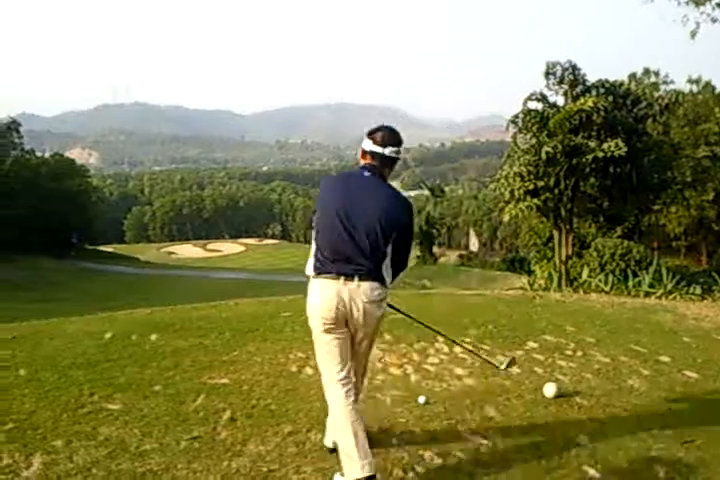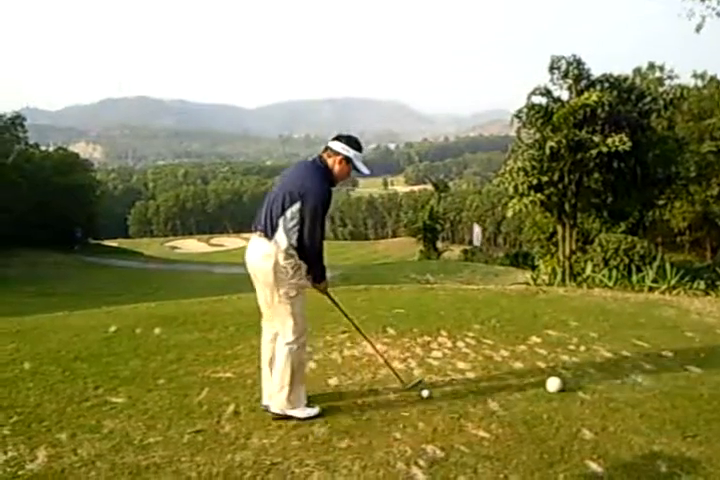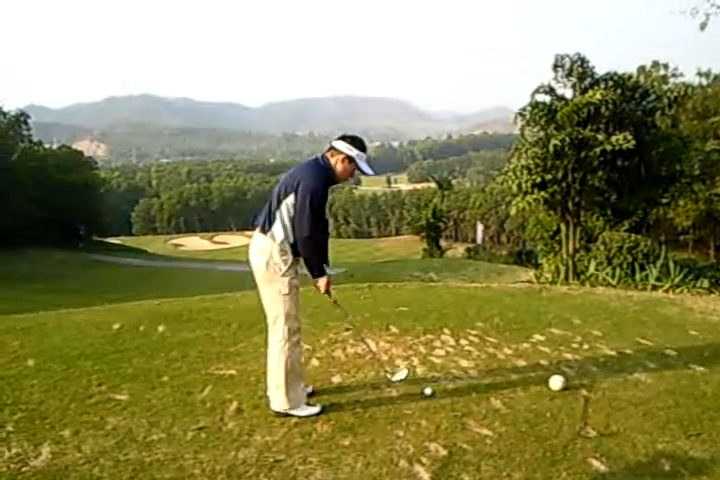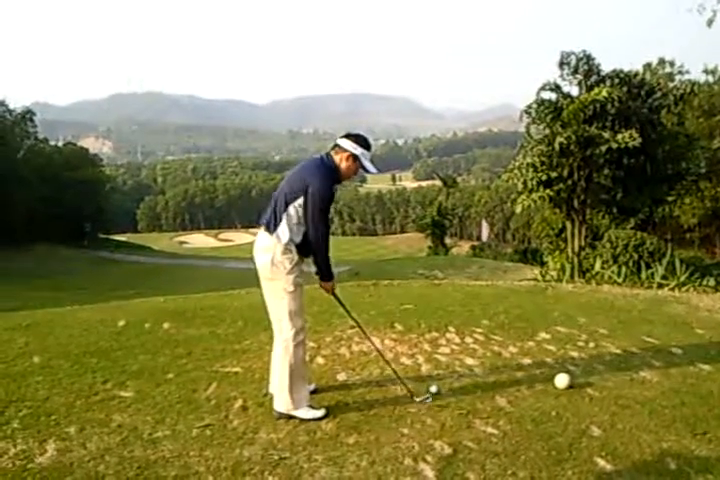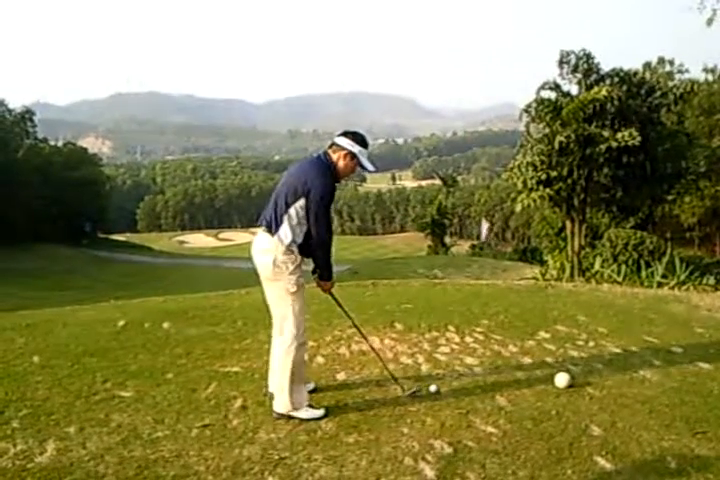
dt=1s
person 1, frame 1
left shoulder: (328, 186)
right shoulder: (399, 205)
right elbow: (400, 260)
left hip: (325, 290)
right hip: (369, 293)
left knee: (337, 382)
right knee: (354, 375)
right ankle: (339, 434)
person 1, frame 2
left shoulder: (303, 169)
right shoulder: (318, 186)
right elbow: (312, 236)
left wrist: (309, 268)
right wrist: (319, 275)
left hip: (259, 249)
right hip: (276, 257)
left knee: (273, 327)
right knee: (292, 333)
left ankle: (272, 394)
right ankle: (286, 402)
person 1, frame 3
left shoulder: (312, 172)
right shoulder: (313, 180)
left elbow: (316, 228)
right elbow: (305, 232)
left wrist: (322, 269)
right wrist: (318, 273)
left hip: (273, 250)
right hip: (274, 254)
left knee: (284, 325)
right knee: (285, 328)
left ankle: (284, 385)
right ankle: (286, 401)
person 1, frame 4
left shoulder: (315, 168)
right shoulder: (321, 180)
left elbow: (310, 226)
right elbow: (316, 231)
left wrist: (322, 269)
right wrist: (326, 275)
left hip: (275, 247)
right hip: (279, 252)
left knee: (288, 323)
right knee: (291, 328)
left ankle: (284, 383)
right ankle: (289, 402)
person 1, frame 5
left shoulder: (310, 166)
right shoulder: (321, 179)
right elbow: (320, 231)
left wrist: (318, 267)
right wrist: (325, 273)
left hip: (270, 245)
right hip: (279, 253)
left knee: (285, 324)
right knee: (292, 329)
left ankle: (281, 383)
right ankle: (289, 403)
